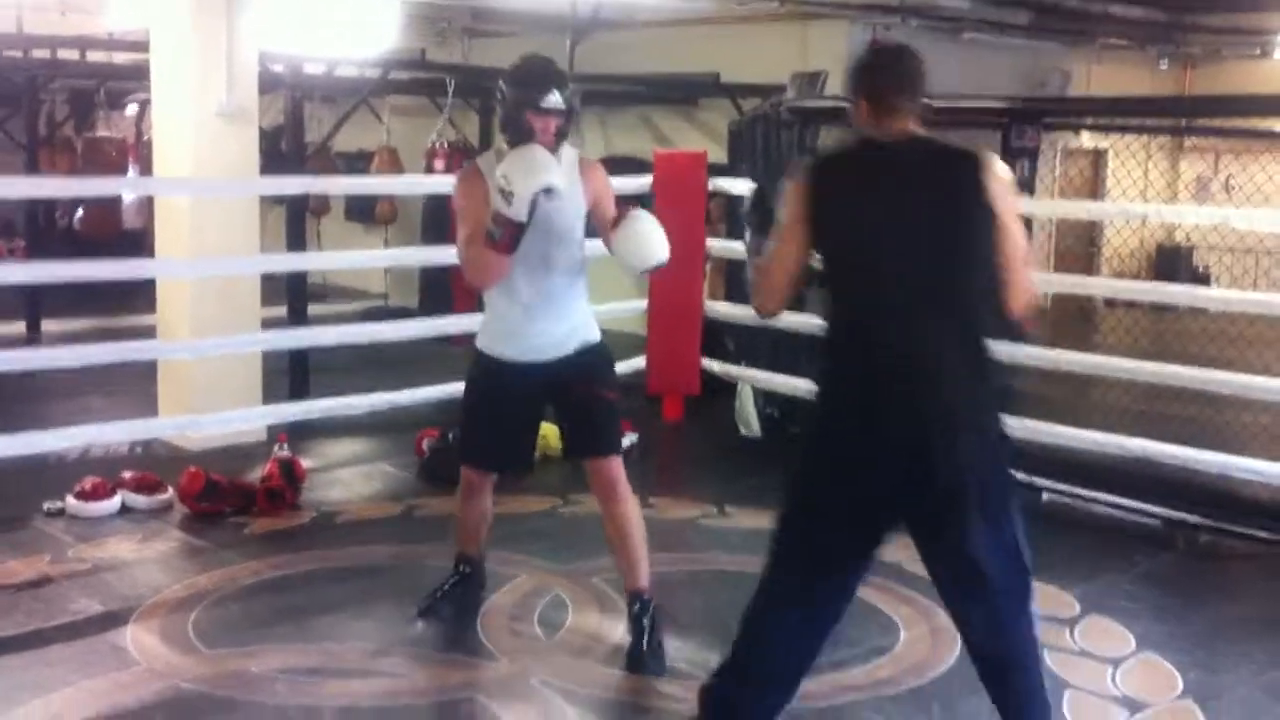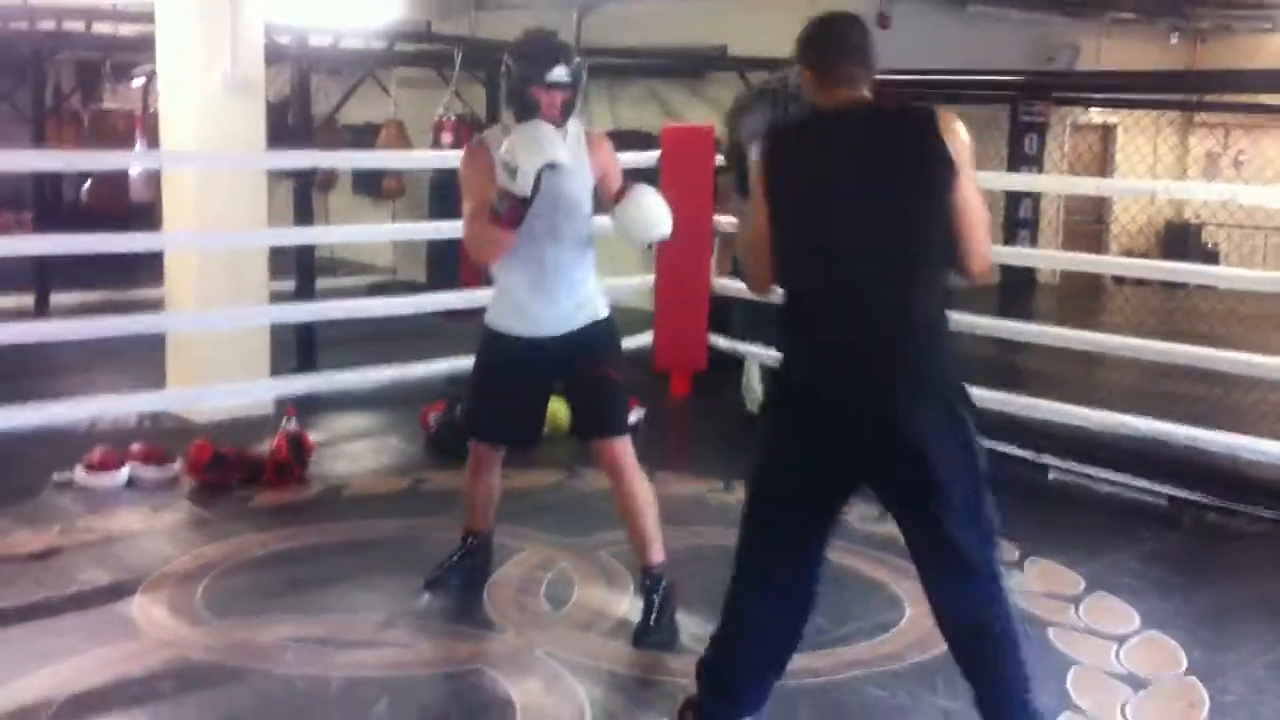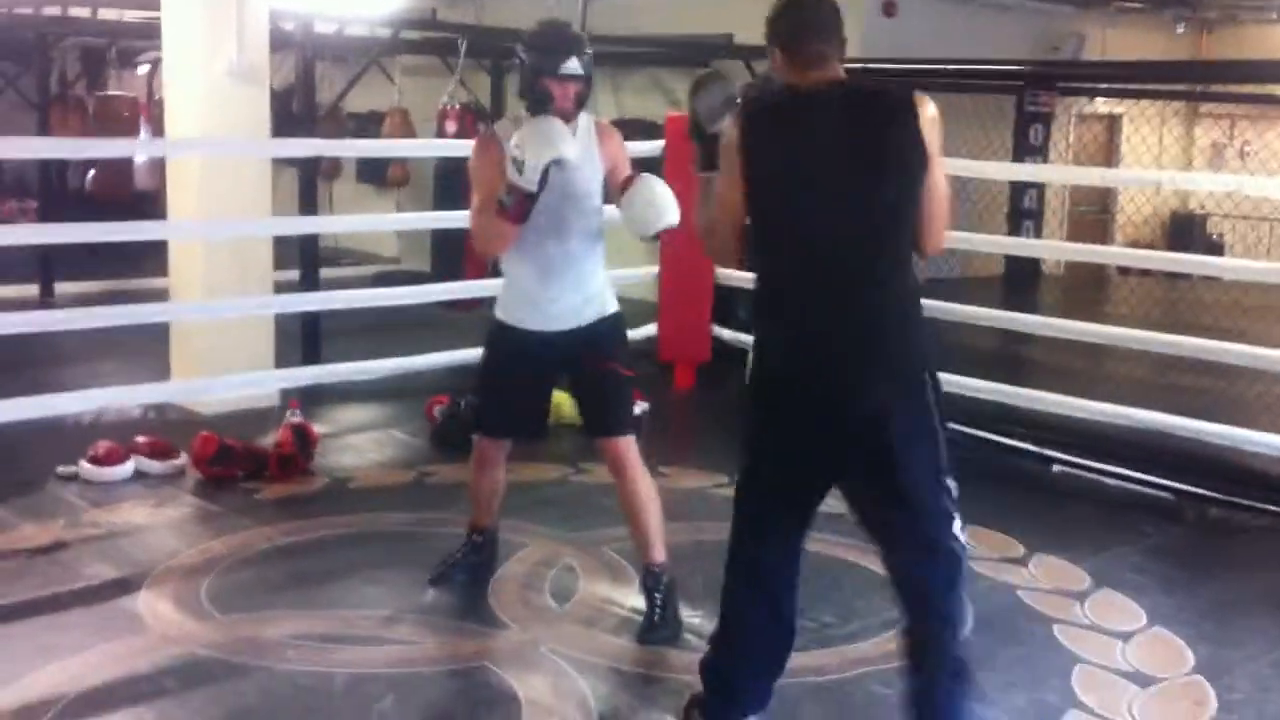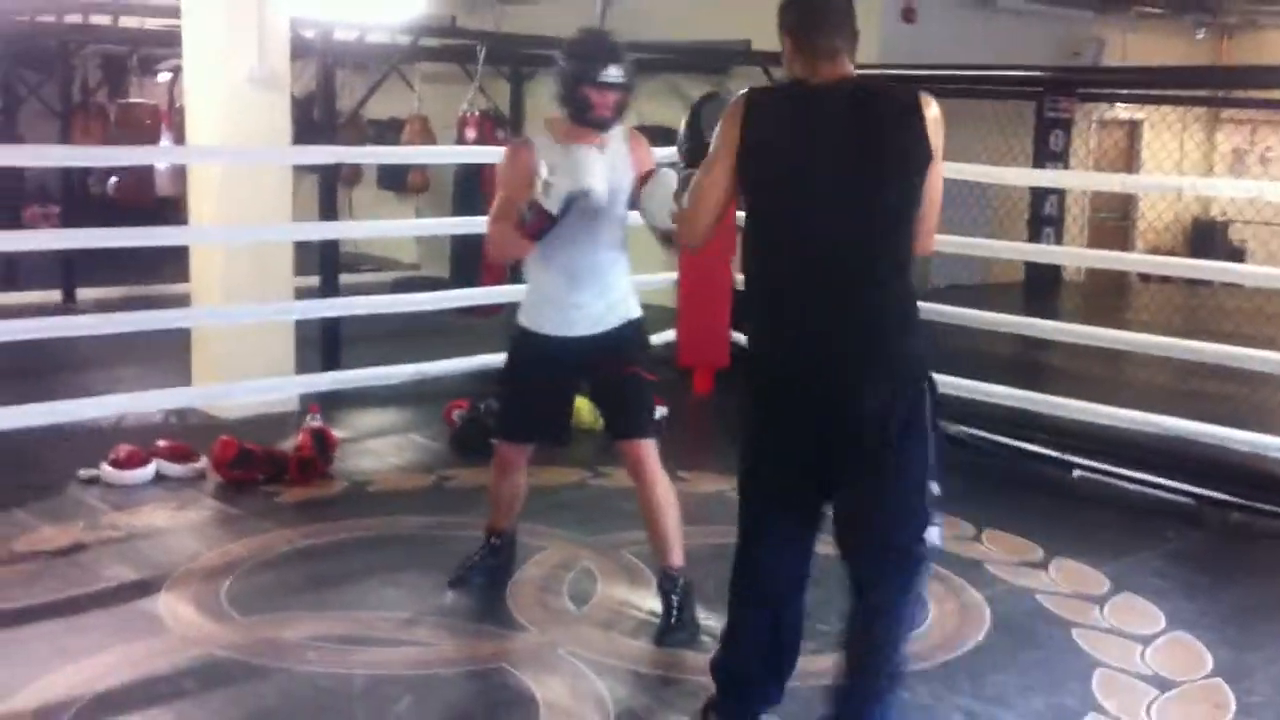
dt=0.1s
person 1, frame 1
left shoulder: (819, 180)
right shoulder: (983, 174)
left elbow: (768, 299)
right elbow: (1017, 301)
left wrist: (778, 232)
left hip: (853, 421)
right hip: (955, 422)
left knee: (797, 591)
right knee: (996, 610)
person 1, frame 2
left shoulder: (776, 149)
right shoulder: (938, 132)
left elbow: (758, 275)
right elbow: (976, 261)
left hip: (812, 387)
right hip: (916, 383)
left knee: (773, 555)
right knee: (966, 574)
person 1, frame 3
left shoulder: (749, 126)
right shoulder: (912, 113)
left elbow: (719, 245)
right elbow: (931, 239)
left hip: (790, 371)
right hip: (889, 366)
left knee: (764, 547)
right knee: (928, 553)
person 1, frame 4
left shoulder: (748, 117)
right shoulder: (916, 114)
left elbow: (692, 234)
right elbow: (918, 242)
left wrist: (716, 157)
left hip: (782, 369)
right hip: (884, 370)
left knee: (770, 544)
right knee: (889, 561)
person 2, frame 1
left shoulder: (585, 171)
right shoulder: (477, 179)
left elbow: (622, 241)
right elbow: (479, 273)
left wrist: (643, 245)
right wrist: (515, 212)
left hip: (576, 349)
right hip: (503, 356)
left knee: (609, 476)
right knee: (475, 476)
left ankle: (642, 611)
right ankle: (468, 572)
person 2, frame 2
left shoulder: (591, 145)
right shoulder: (485, 153)
left elbow: (625, 210)
right elbow: (481, 249)
left wrist: (647, 223)
right wrist: (518, 188)
left hip: (584, 325)
right hip: (511, 331)
left knee: (616, 454)
right knee: (483, 451)
left ankle: (657, 587)
right ankle: (476, 549)
person 2, frame 3
left shoulder: (602, 137)
right shoulder: (495, 145)
left elbow: (633, 204)
right elbow: (487, 242)
left wrist: (654, 215)
right wrist: (525, 183)
left hip: (592, 319)
right hip: (520, 325)
left knee: (621, 452)
right knee: (488, 446)
left ankle: (659, 585)
right ankle: (480, 546)
person 2, frame 4
left shoulder: (634, 148)
right shoulder: (527, 153)
left elbow: (676, 237)
right elbow: (499, 245)
left wrist: (675, 213)
right wrist: (548, 208)
left hip: (615, 326)
right hip: (544, 330)
left knee: (642, 457)
right knee: (511, 451)
left ankle: (676, 588)
right ankle: (499, 548)
